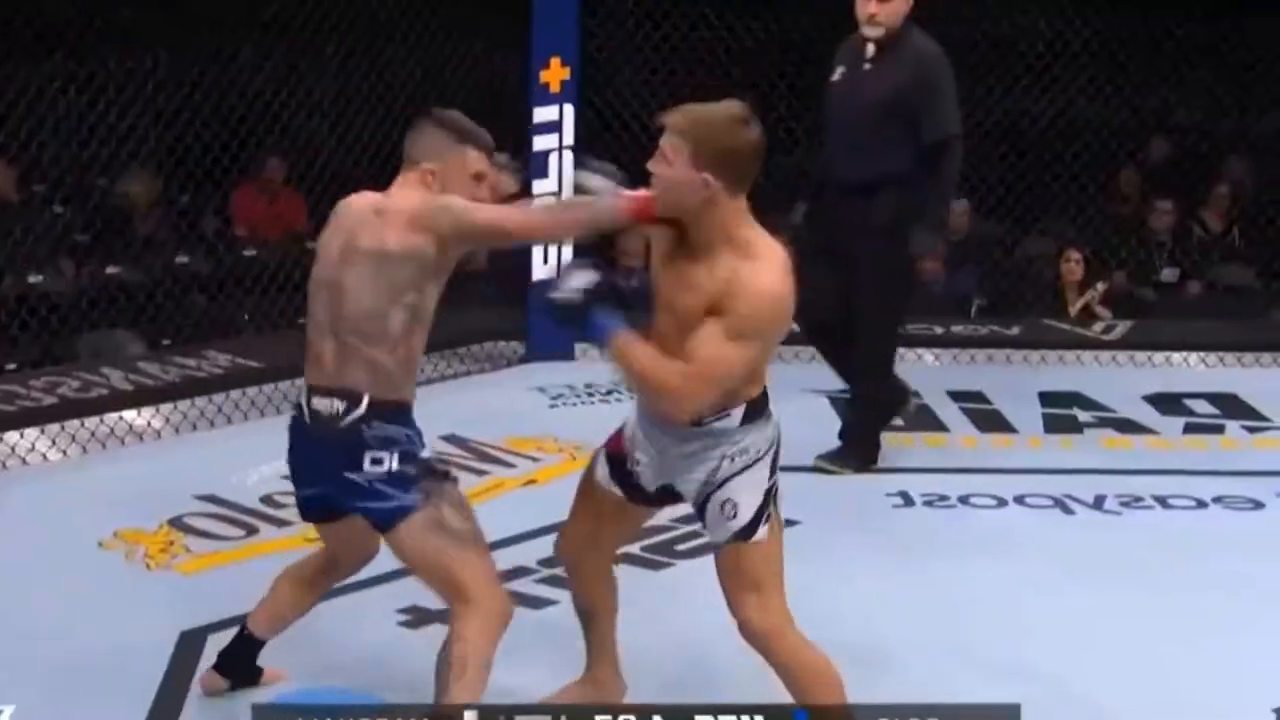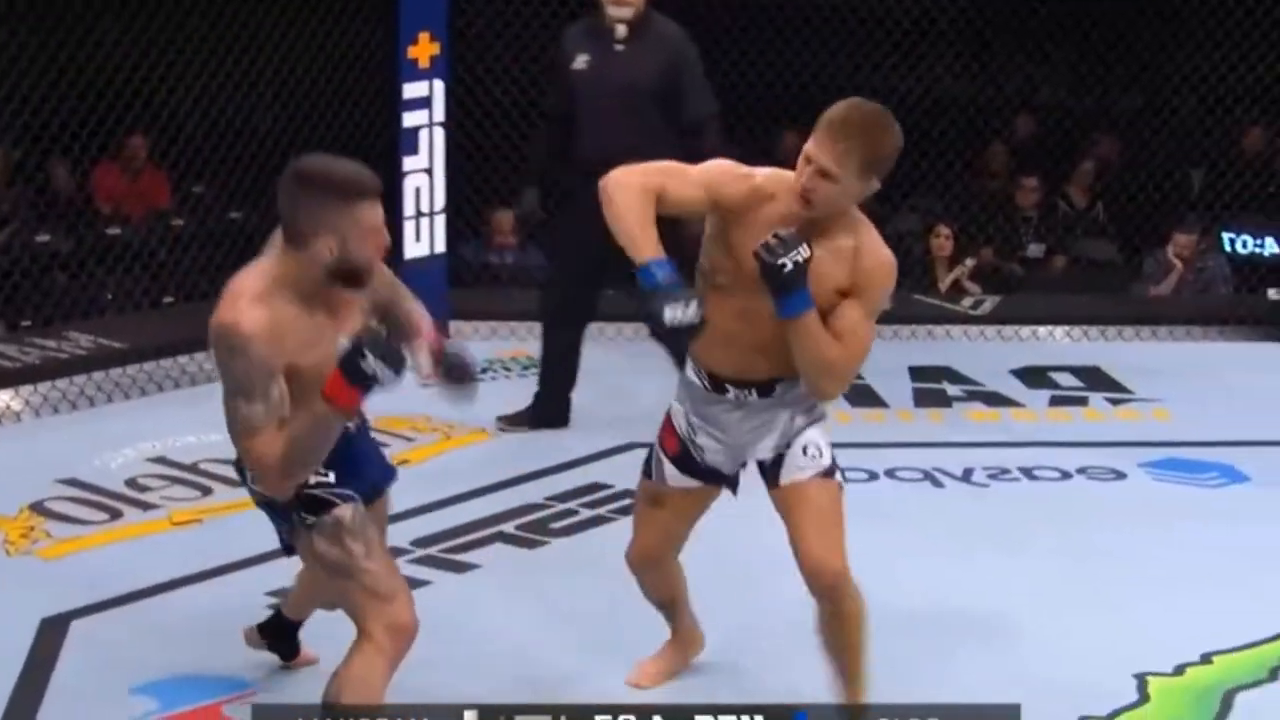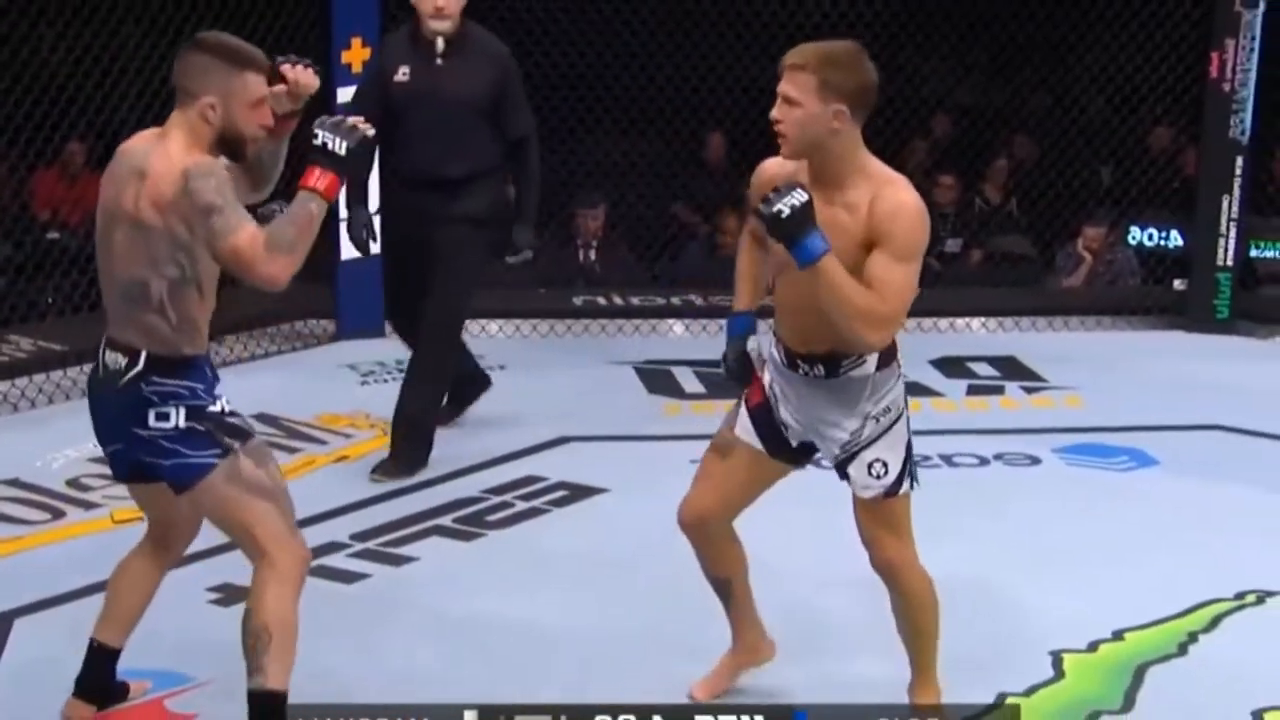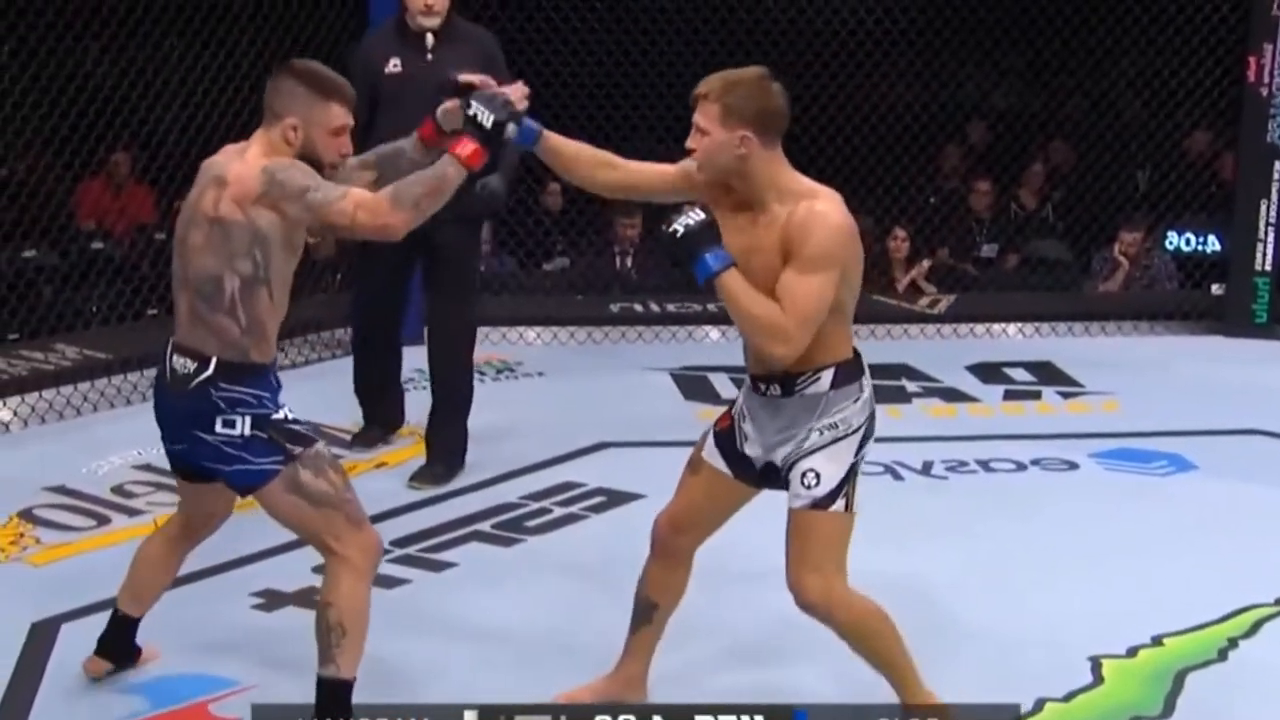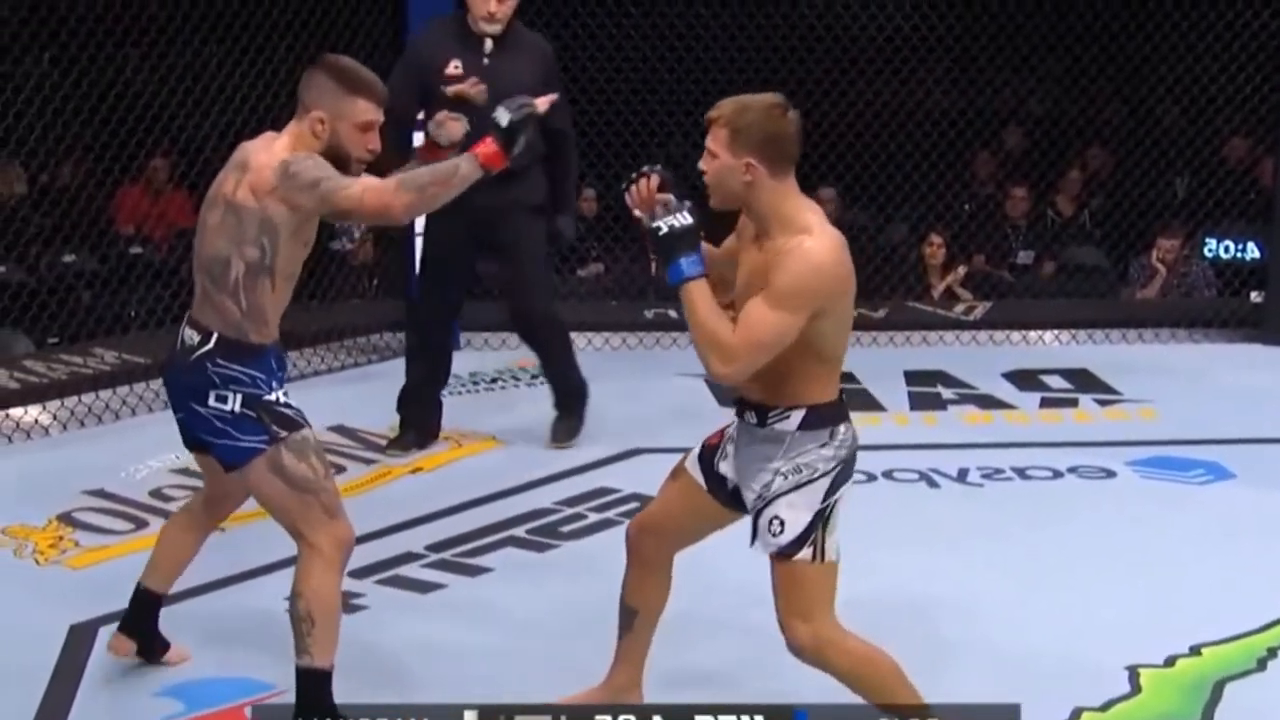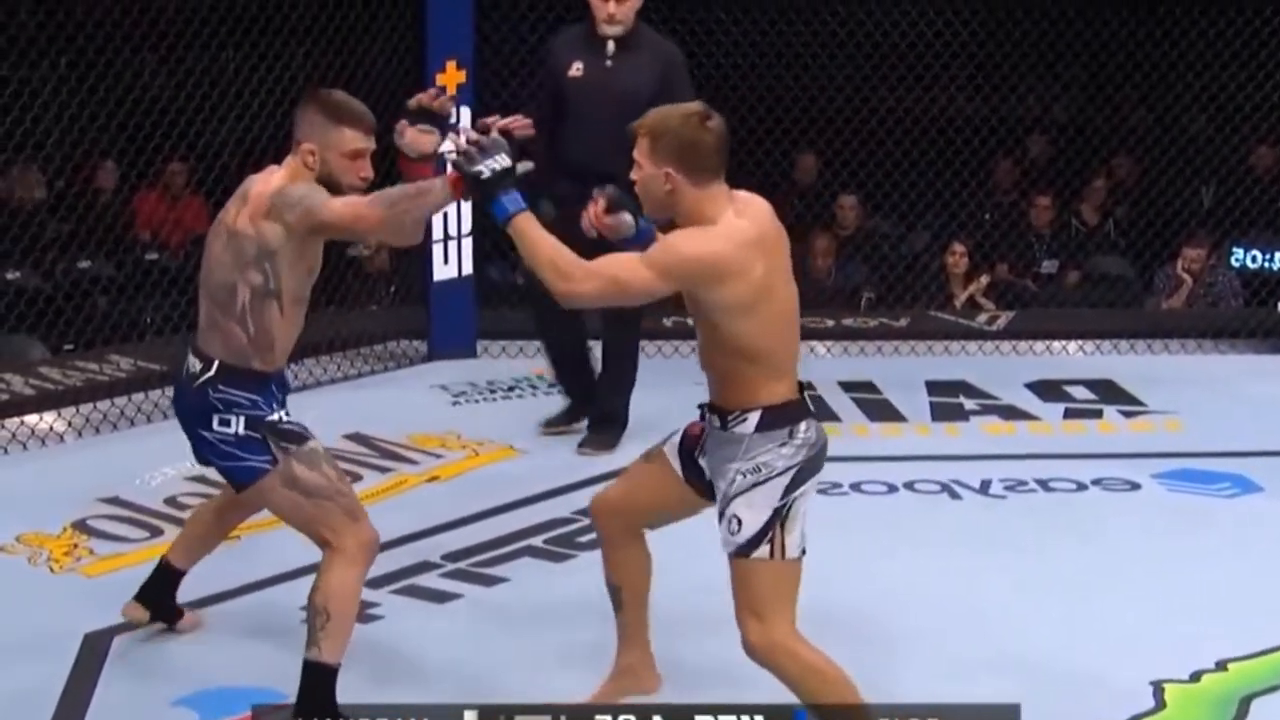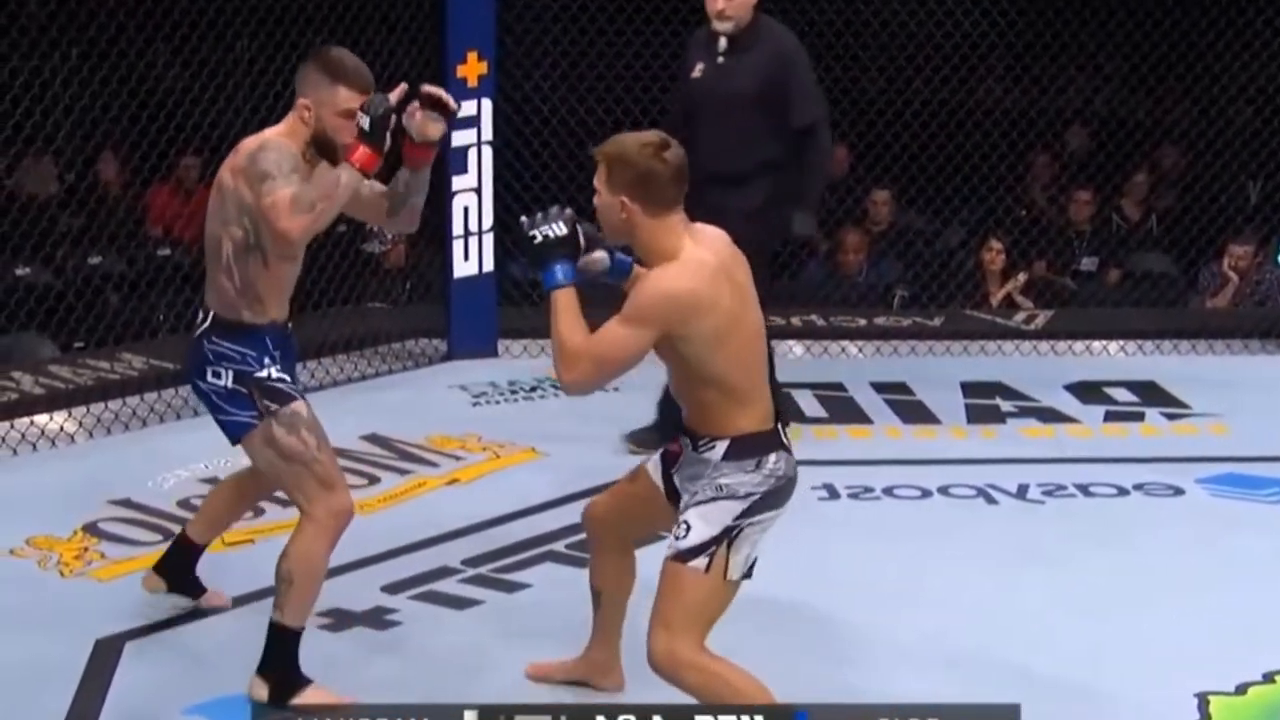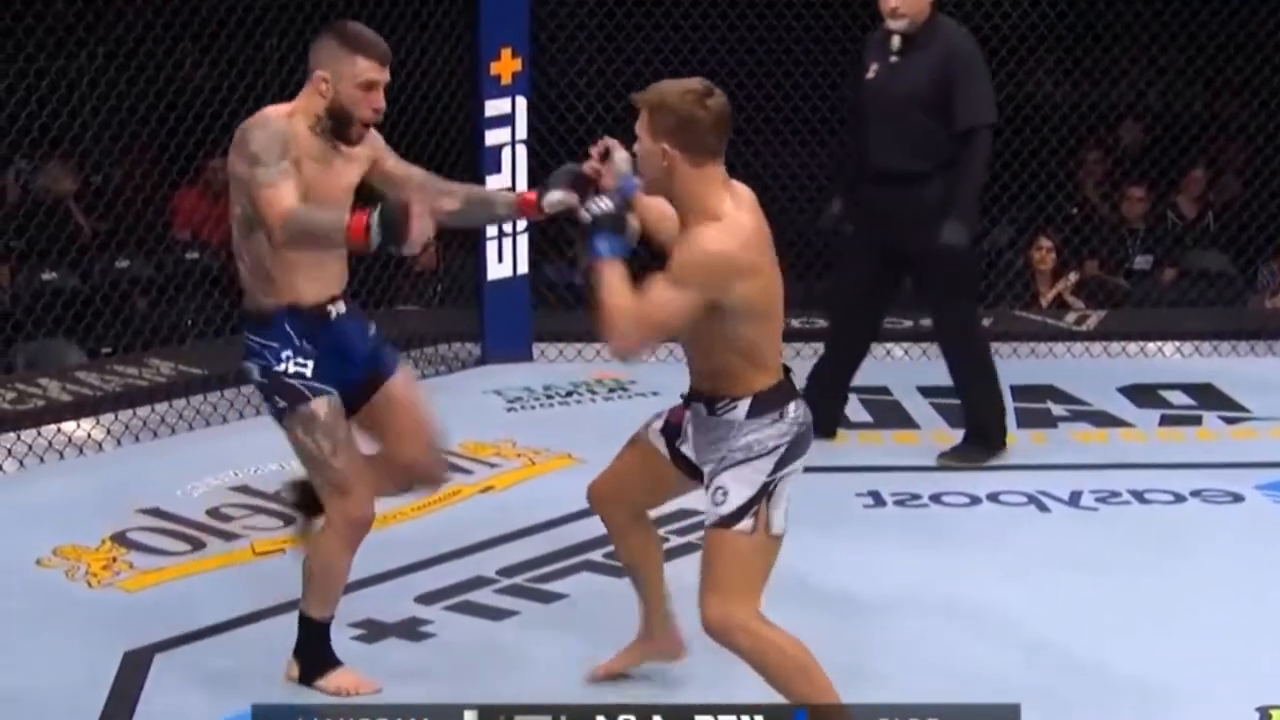
dt=0.5s
person 1, frame 1
left shoulder: (353, 210)
right shoulder: (419, 215)
right elbow: (533, 225)
right wrist: (640, 203)
left hip: (319, 430)
right hip: (373, 438)
left knee: (343, 554)
right knee: (485, 605)
left ankle: (231, 666)
person 1, frame 2
left shoulder: (326, 255)
right shoulder: (246, 325)
left elbow: (396, 299)
right elbow: (278, 472)
left wrist: (428, 342)
right wrist: (345, 386)
left hip: (345, 438)
right hip: (300, 473)
left knee: (356, 558)
right knee: (391, 624)
left ankle: (279, 629)
person 1, frame 3
left shoulder: (142, 150)
right shoulder: (187, 174)
left elbow: (251, 182)
right elbow: (269, 267)
left wrist: (286, 115)
right wrist: (324, 174)
left hip: (121, 384)
right hip: (170, 393)
left knee: (170, 536)
right knee: (283, 555)
person 1, frame 4
left shoulder: (230, 163)
right shoulder: (271, 179)
left elbow: (366, 179)
right elbow: (387, 217)
left wrist: (436, 131)
right wrist: (473, 145)
left hip: (186, 385)
right hip: (234, 398)
left knee: (194, 522)
right knee: (354, 548)
left ankle: (112, 646)
person 1, frame 5
left shoulder: (268, 152)
right shoulder: (291, 170)
left elbow: (382, 197)
right elbow: (393, 202)
right wrist: (493, 148)
left hip: (204, 363)
right hip: (235, 376)
left knee: (214, 501)
right knee: (328, 537)
left ankle: (137, 630)
person 1, frame 6
left shoulder: (294, 190)
right shoulder: (285, 196)
left elbow: (400, 225)
right elbow: (371, 218)
left wrist: (423, 152)
right wrist: (465, 172)
left hip: (214, 387)
right hip: (235, 402)
left knee: (244, 498)
right knee: (353, 541)
left ankle: (152, 598)
person 1, frame 7
left shoulder: (315, 157)
right shoulder: (269, 154)
left elbow: (397, 217)
right elbow: (294, 225)
left wrist: (421, 145)
right wrist: (362, 154)
left hip: (250, 346)
right hip: (240, 355)
left knee: (267, 473)
right knee: (330, 506)
left ankle: (173, 567)
right ankle: (278, 674)
person 1, frame 8
left shoulder: (363, 143)
right shoulder: (268, 130)
left elbow: (438, 197)
right elbow: (280, 221)
left wrist: (531, 200)
right wrist: (368, 227)
left hip: (342, 323)
right hip: (285, 340)
left knee: (424, 466)
right knee: (353, 509)
left ankle: (315, 492)
right ankle: (312, 658)
person 2, frame 1
left shoulder: (759, 283)
right shoulder: (674, 220)
left elbow: (682, 399)
left wrist: (605, 323)
left hip: (725, 443)
right hip: (653, 429)
left knee: (762, 624)
right knee: (577, 550)
right ankle: (602, 677)
person 2, frame 2
left shoulder: (871, 260)
right shoulder: (739, 188)
left elbow: (834, 378)
right elbow: (622, 183)
left wrist: (797, 296)
right wrist: (659, 279)
left hip: (787, 413)
right hip: (704, 401)
left knee: (826, 572)
right knee: (647, 556)
left ankle: (856, 704)
right ankle: (685, 636)
person 2, frame 3
left shoulder: (897, 208)
right shoulder: (775, 176)
left elbow: (875, 328)
left wrist: (809, 246)
right wrist: (743, 322)
left hip: (861, 393)
right hip: (781, 376)
left knee: (892, 557)
right knee: (700, 515)
left ankle: (925, 684)
right ankle: (748, 641)
person 2, frame 4
left shoulder: (820, 220)
right shoulder: (716, 183)
left elbow: (783, 340)
right elbow: (621, 177)
left wrist: (712, 259)
right wrist: (525, 133)
left hip: (826, 408)
right hip: (759, 402)
left knee: (816, 587)
right knee: (672, 533)
left ankle: (919, 699)
right ankle: (627, 679)
person 2, frame 5
left shoulder: (812, 256)
right shoulder: (758, 219)
left elbow: (727, 361)
right elbow: (725, 279)
left wrist: (680, 260)
right wrist: (669, 219)
left hip: (805, 445)
right hip: (750, 430)
left knee: (810, 633)
right knee: (647, 537)
person 2, frame 6
left shoulder: (711, 250)
right shoulder: (750, 209)
left elbow: (575, 284)
left wrist: (505, 196)
right wrist: (632, 233)
left hip: (771, 444)
right hip: (729, 429)
left knee: (767, 636)
right knee: (615, 510)
right ankle: (634, 667)
person 2, frame 7
left shoulder: (675, 286)
right shoulder: (705, 240)
left elbow: (576, 372)
left wrist: (559, 270)
right wrist: (613, 265)
left hip: (742, 471)
right hip: (706, 448)
left knee: (673, 650)
right knee: (603, 519)
right ankle: (602, 661)
person 2, frame 8
left shoulder: (718, 244)
right shoulder: (726, 195)
left elbow: (624, 337)
left wrist: (605, 244)
right wrist: (624, 187)
left hip: (758, 427)
right hip: (709, 409)
left knee: (729, 614)
right knee: (612, 497)
right ankle: (656, 632)
person 3, frame 1
left shoulder: (924, 59)
right shoulder: (848, 52)
left elbow: (946, 149)
left wrist: (929, 223)
right wrist: (811, 199)
left hip: (887, 215)
right hip: (838, 207)
left knee: (873, 329)
right knee: (814, 312)
left ankle: (860, 444)
right ankle: (885, 396)
person 3, frame 2
left shoulder: (670, 43)
right shoulder: (577, 41)
left elbow: (700, 126)
right elbow: (555, 119)
right wrist: (535, 182)
right hip: (587, 192)
right knee: (561, 300)
right ankle: (551, 404)
person 3, frame 3
left shoulder: (491, 56)
right shoulder: (392, 53)
left elbow: (520, 142)
right elbow: (365, 130)
left wrist: (524, 217)
right wrist: (357, 203)
left hip: (469, 208)
right hip: (408, 204)
left knee: (438, 323)
right knee: (407, 313)
left ankle: (410, 444)
right ankle: (468, 382)
person 3, frame 4
left shoulder: (479, 46)
right shoulder: (377, 47)
right elbow: (353, 127)
left wrist: (500, 174)
left hip: (456, 204)
left knee: (452, 327)
right knee: (374, 317)
left ankle: (447, 449)
right ankle: (382, 415)
person 3, frame 5
left shoulder: (536, 52)
right shoulder: (432, 44)
left elbow: (559, 135)
right elbow: (395, 119)
left wrist: (566, 207)
left hip: (519, 199)
right hip: (451, 198)
left knee: (533, 308)
right knee: (430, 314)
left ankle: (570, 401)
right ankle: (418, 421)
person 3, frame 6
left shoulder: (662, 56)
right shoulder: (563, 49)
right elbow: (543, 127)
right wrist: (547, 194)
right hip: (570, 199)
left knee: (621, 313)
right knee: (547, 303)
left ankle: (608, 417)
right ankle: (585, 397)
person 3, frame 7
left shoulder: (780, 48)
right shoulder: (699, 47)
left elbow: (813, 133)
right elbow: (678, 126)
left wrist: (804, 207)
left hip: (758, 201)
right hip: (710, 197)
left ankle: (676, 420)
person 3, frame 8
left shoulder: (955, 48)
right shoulder: (878, 46)
left elbow: (977, 139)
left wrist: (960, 215)
right wrist: (845, 192)
left hip: (934, 206)
right hip: (878, 202)
left knee: (955, 321)
right knee: (851, 308)
left ankle: (987, 432)
right ankle: (821, 414)
